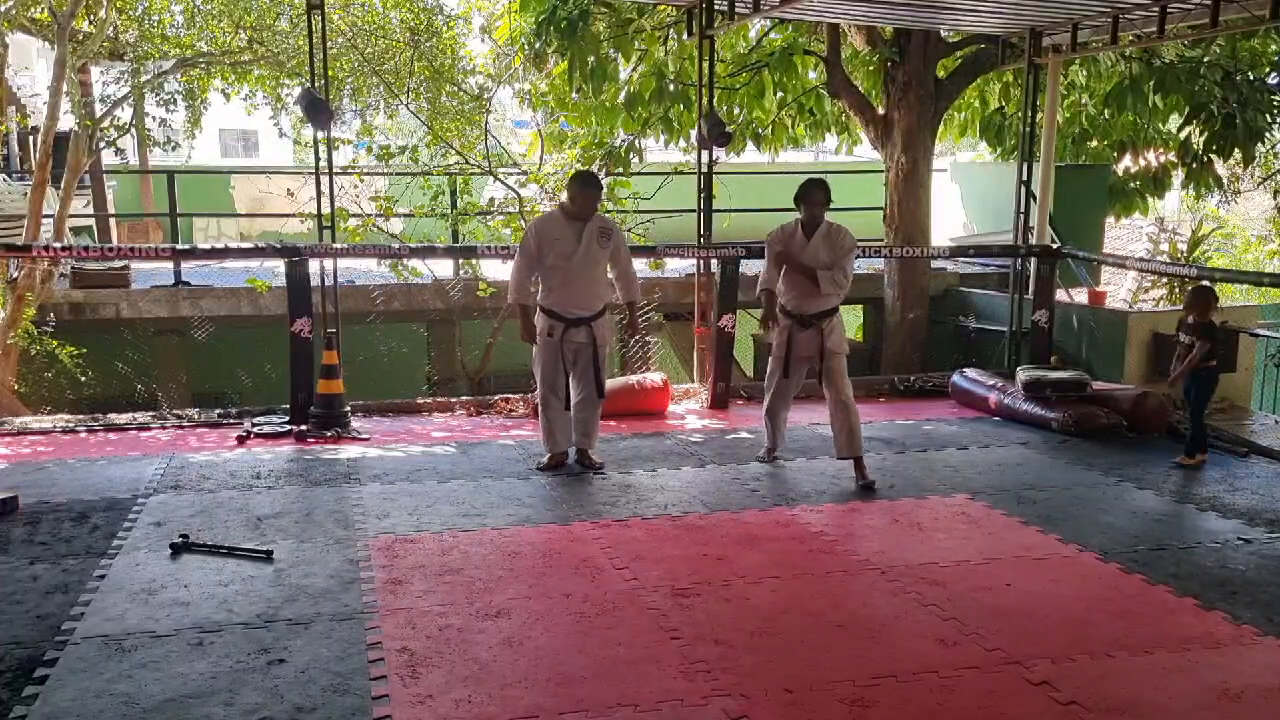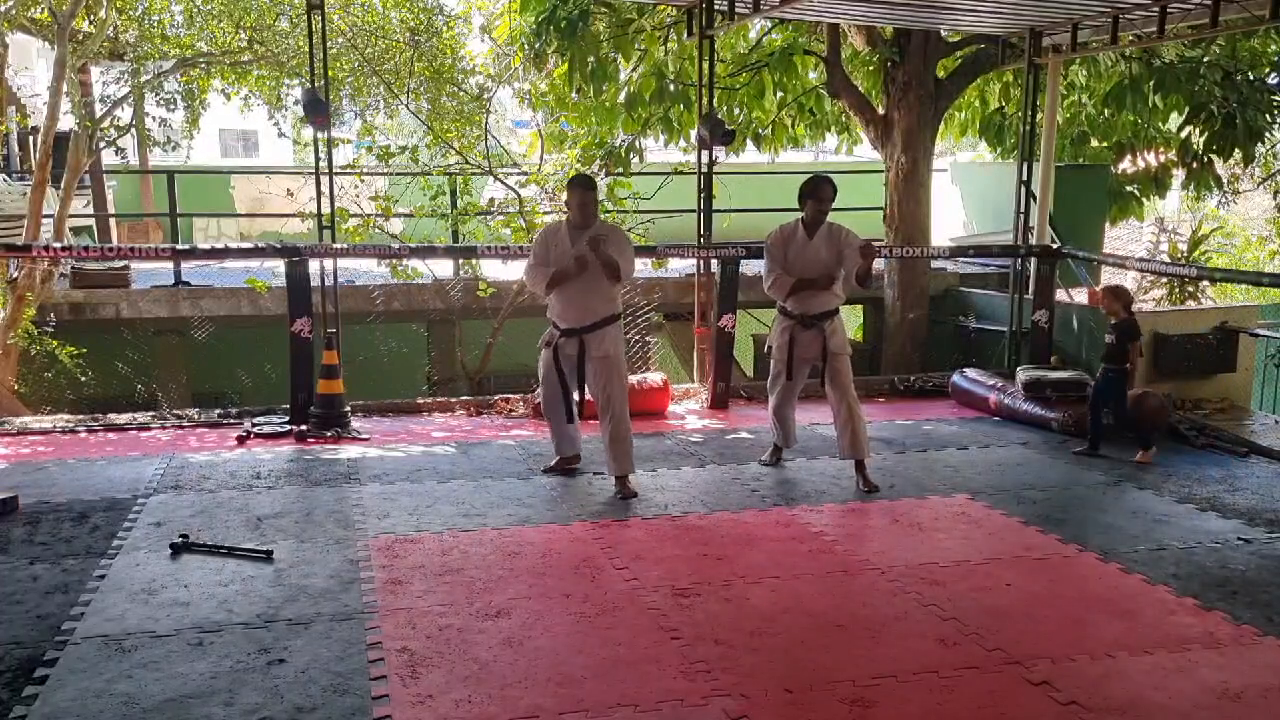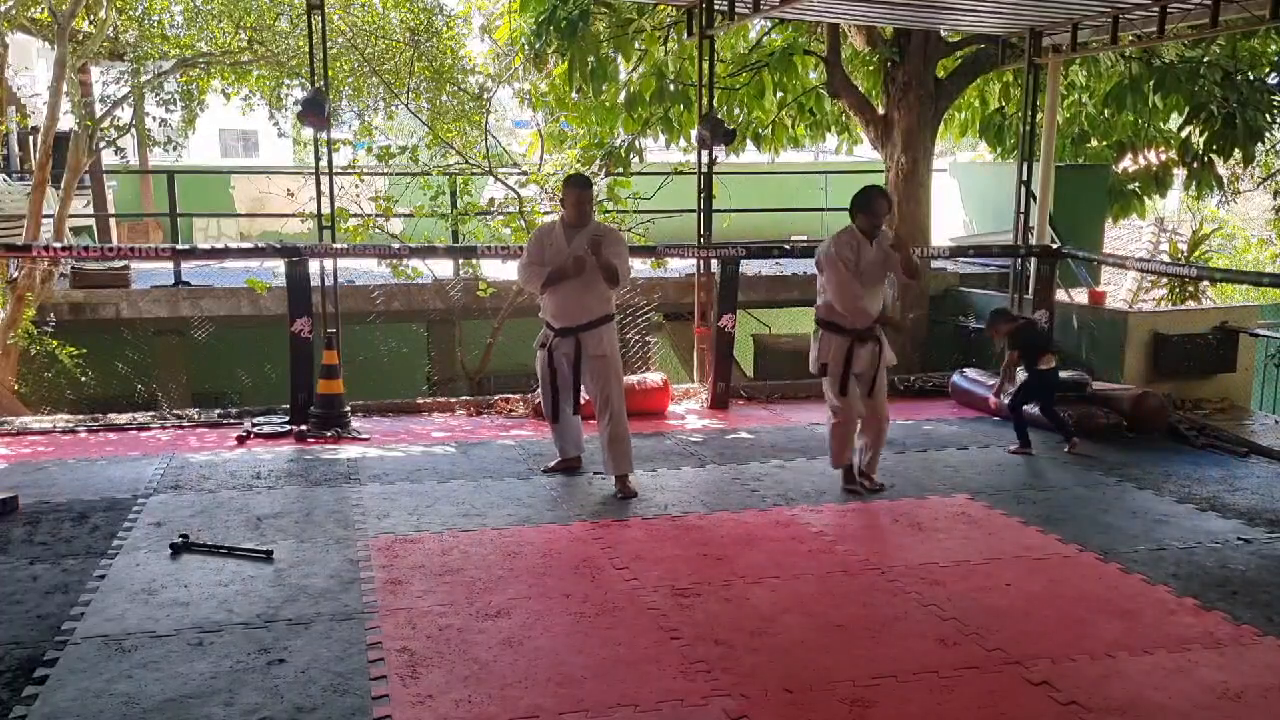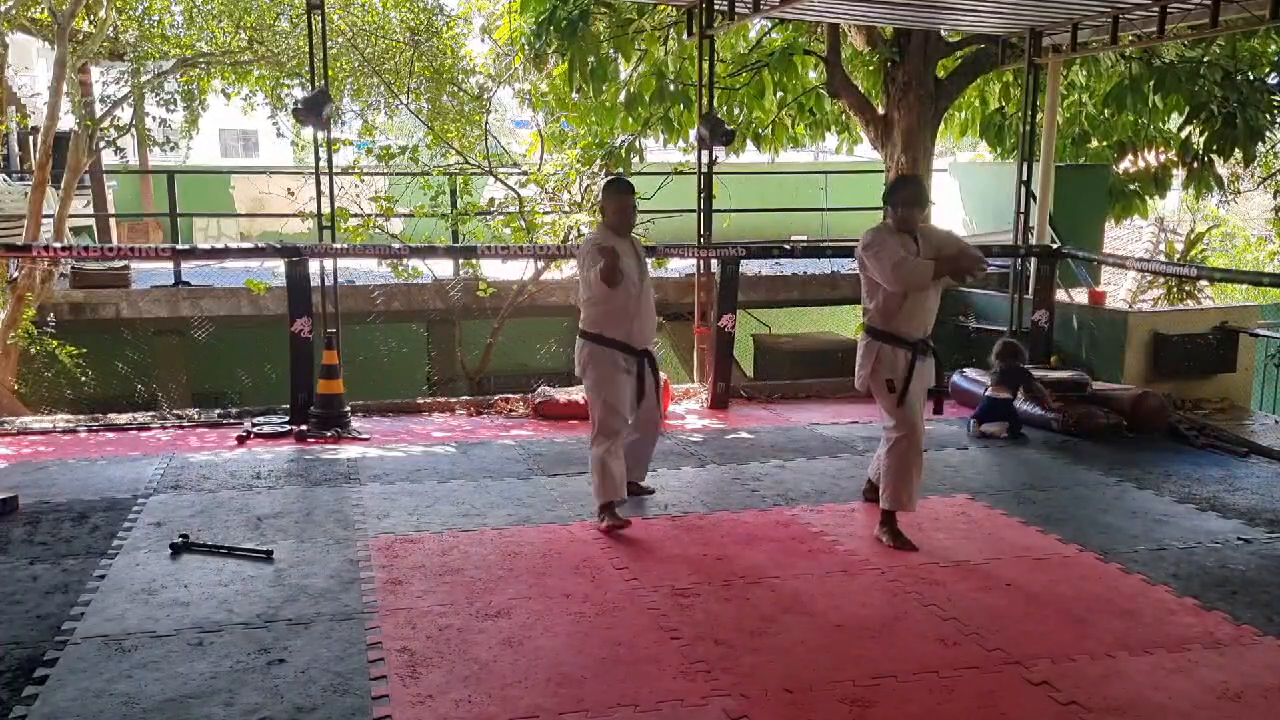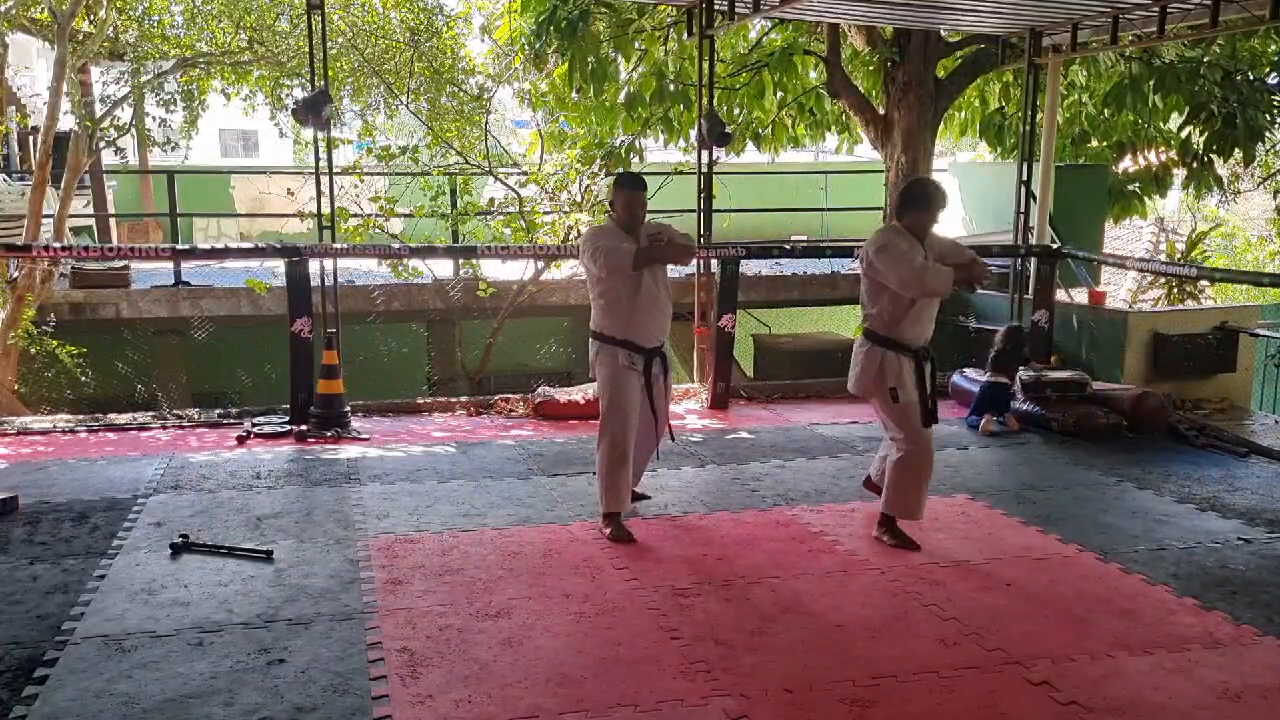
dt=1s
person 1, frame 1
left shoulder: (841, 237)
right shoulder: (780, 236)
left elbow: (839, 283)
right elbow: (769, 275)
left wrist: (796, 266)
right wrist: (767, 306)
left hip: (827, 327)
right hip: (788, 325)
left knee: (841, 396)
right knee: (776, 395)
left ankle: (859, 467)
right ankle: (772, 444)
person 1, frame 2
left shoulder: (842, 236)
right shoulder: (780, 237)
left elbow: (860, 279)
right elbow: (773, 283)
left wrist: (867, 263)
right wrist: (813, 283)
left hip: (828, 327)
right hip: (790, 327)
left knee: (844, 396)
right knee: (781, 394)
left ankle: (860, 469)
right ankle: (779, 444)
person 1, frame 3
left shoulder: (884, 241)
right shoulder: (836, 247)
left elbow: (910, 274)
right elbow: (847, 299)
left wrist: (904, 254)
right wrist: (886, 319)
left hip: (870, 340)
right hip: (836, 339)
left knee: (877, 413)
right knee: (845, 410)
left ankle: (865, 470)
right ankle: (847, 472)
person 1, frame 4
left shoulder: (932, 237)
right shoulder: (876, 240)
left elbow: (975, 260)
right elbow: (901, 274)
left wrist: (952, 265)
right wrist: (948, 265)
left hip: (917, 351)
right hip: (886, 351)
left knee: (906, 428)
right knee: (906, 433)
left ankle: (874, 486)
right ankle: (887, 522)
person 1, frame 5
left shoulder: (928, 242)
right shoulder: (885, 243)
left elbow: (962, 256)
right elbow: (921, 279)
left wrist: (970, 271)
right wrist: (964, 274)
left hip: (910, 357)
right hip: (885, 358)
left knee: (905, 431)
right knee: (915, 443)
left ankle: (877, 477)
right ankle: (887, 524)
person 2, frame 1
left shoulder: (608, 229)
right shoulder: (541, 227)
left elbow: (624, 273)
right elbow: (522, 274)
left wrist: (632, 314)
right wrist: (525, 319)
left hip: (594, 325)
right hip: (553, 324)
left knee: (591, 392)
right knee: (551, 391)
left ankle: (584, 448)
right ankle: (557, 451)
person 2, frame 2
left shoulder: (613, 234)
right shoulder: (549, 235)
left elbow: (623, 272)
right elbow: (533, 277)
left wrist: (600, 254)
right wrist: (568, 271)
left hip: (602, 334)
right hip: (560, 333)
left knee: (613, 404)
right knee: (552, 398)
left ankle: (621, 475)
right ankle: (569, 454)
person 2, frame 3
left shoulder: (609, 235)
right shoulder: (543, 235)
left elbow: (618, 278)
right elbow: (527, 276)
left wrist: (600, 258)
right wrist: (565, 270)
left hip: (596, 334)
right hip: (555, 334)
left knee: (610, 403)
right knee: (556, 401)
left ankle: (621, 475)
right ankle: (570, 455)
person 2, frame 4
left shoulder: (633, 245)
right shoulder: (596, 246)
right elbow: (606, 282)
right wrist: (610, 263)
left hip: (638, 351)
right hip: (603, 351)
left knee: (648, 420)
right knee: (609, 426)
left ankle: (630, 477)
right ankle: (608, 508)
person 2, frame 5
left shoulder: (657, 233)
right shoulder: (596, 238)
left elbow: (687, 250)
right elbow: (614, 260)
left wrist: (657, 250)
right wrist: (658, 251)
left hip: (652, 351)
right hip: (616, 352)
left knee: (650, 426)
right knee: (619, 430)
left ankle: (624, 486)
right ankle: (611, 514)
